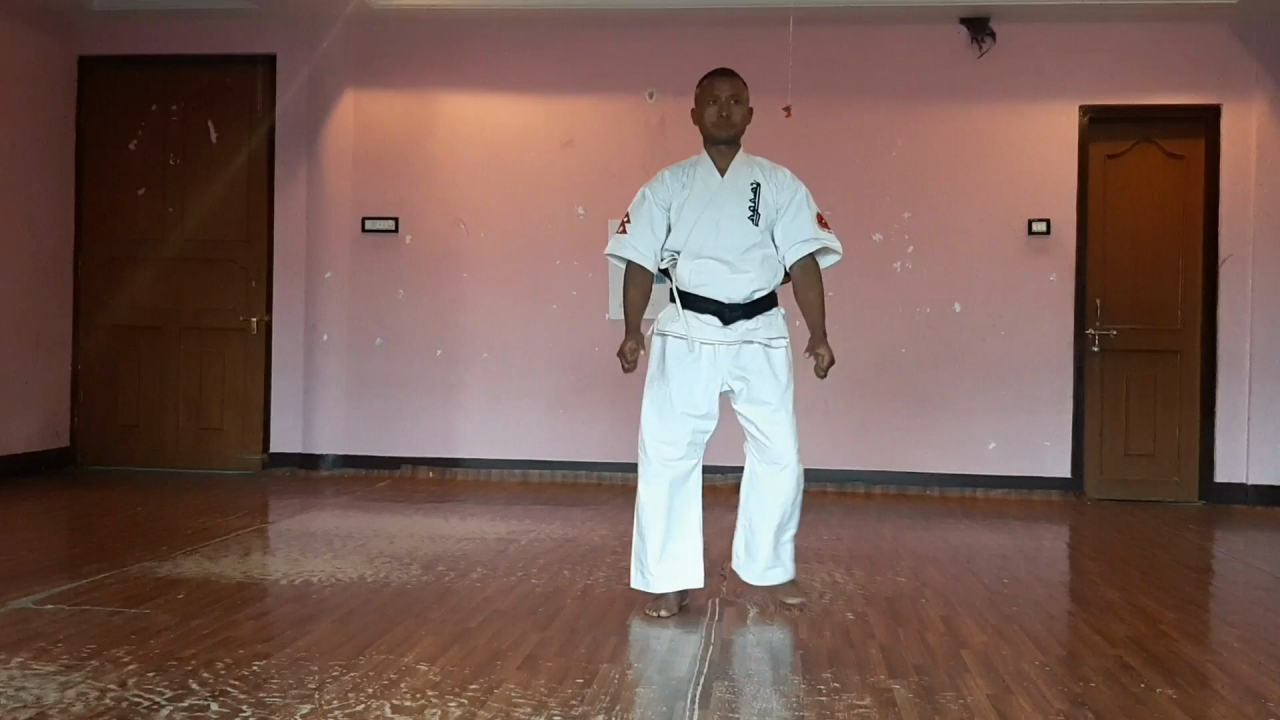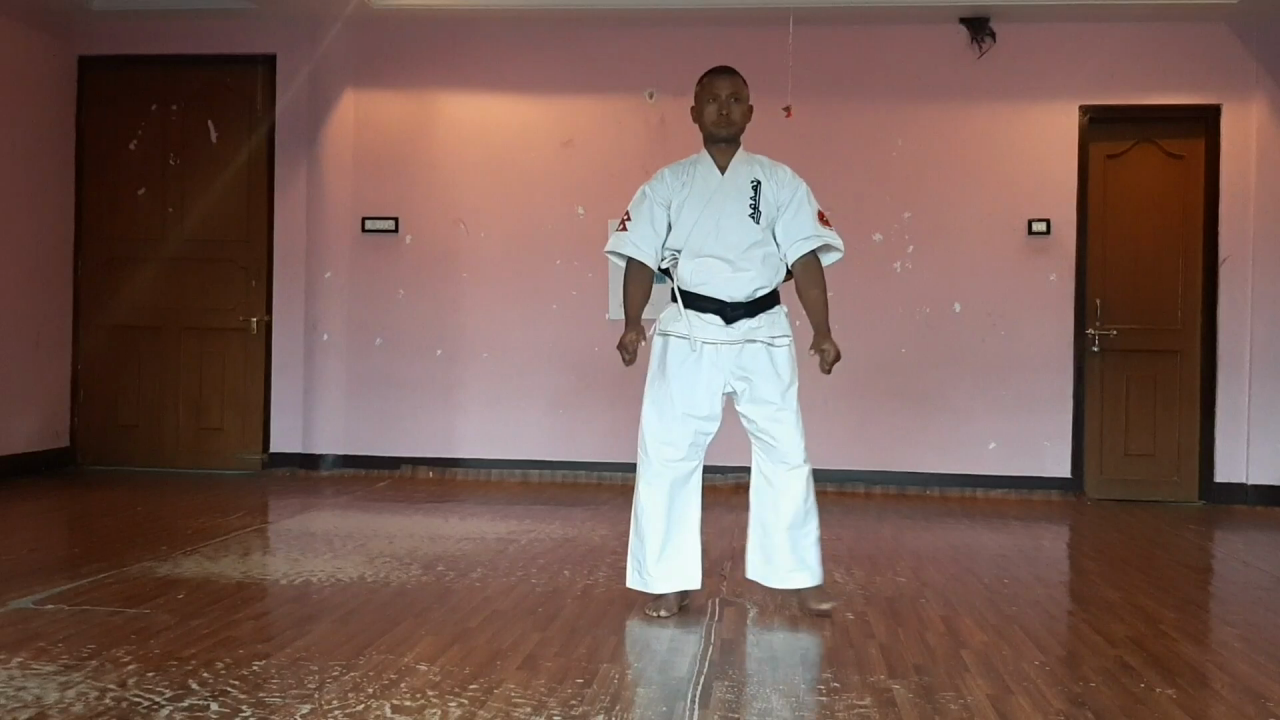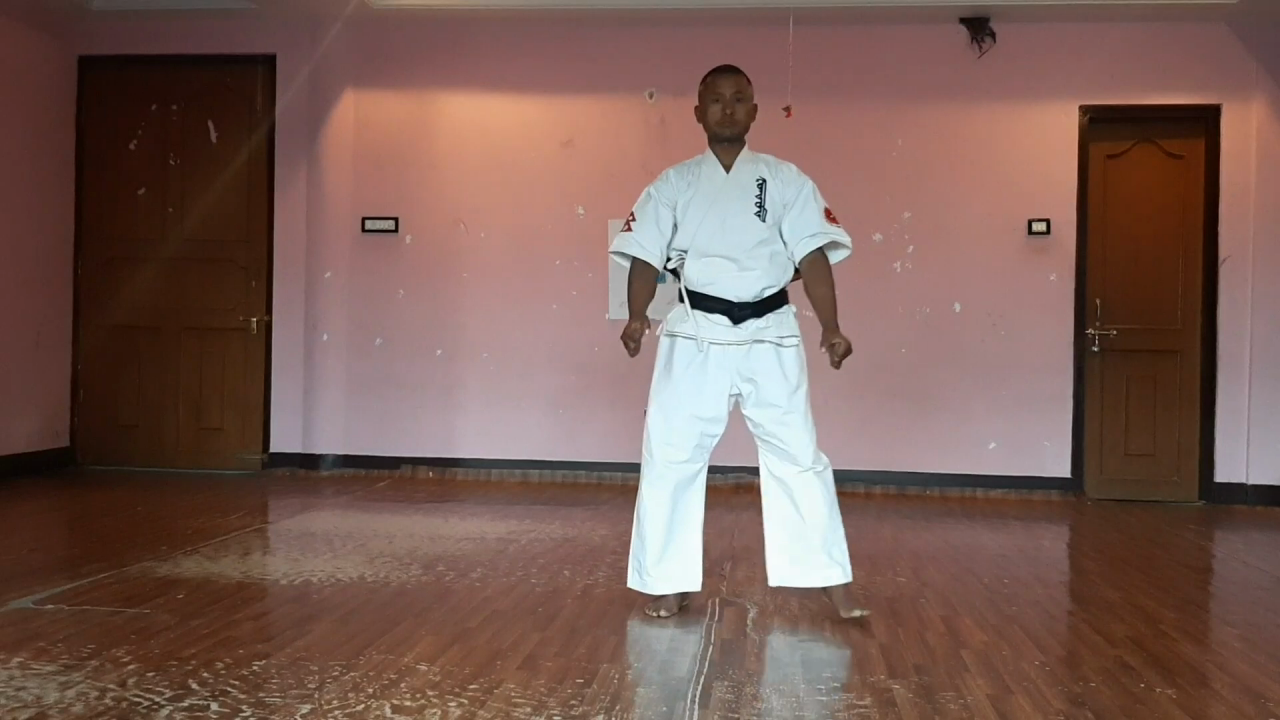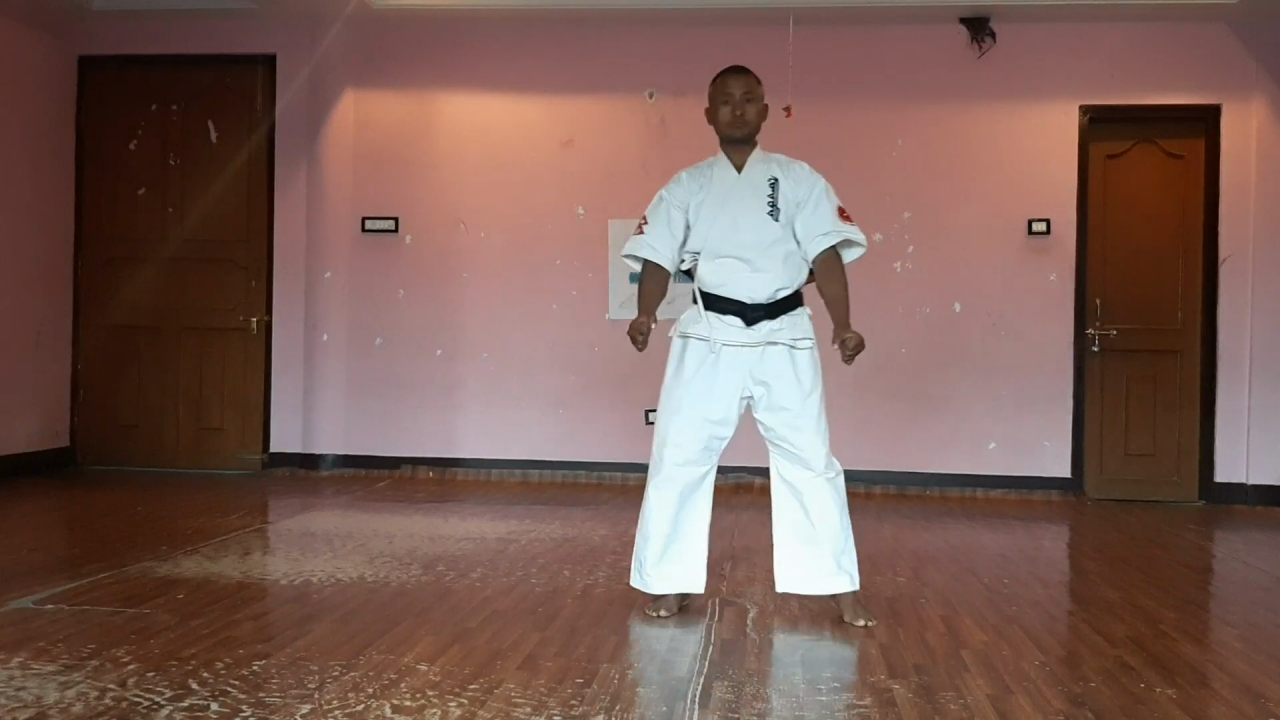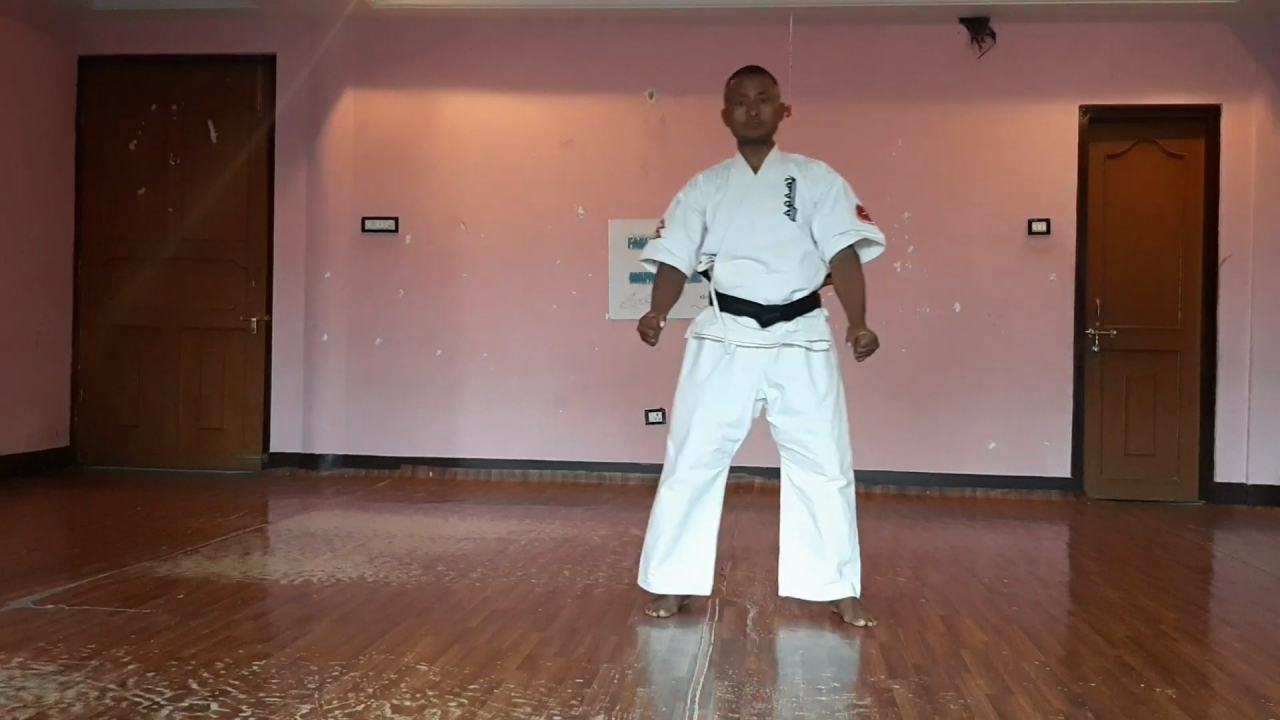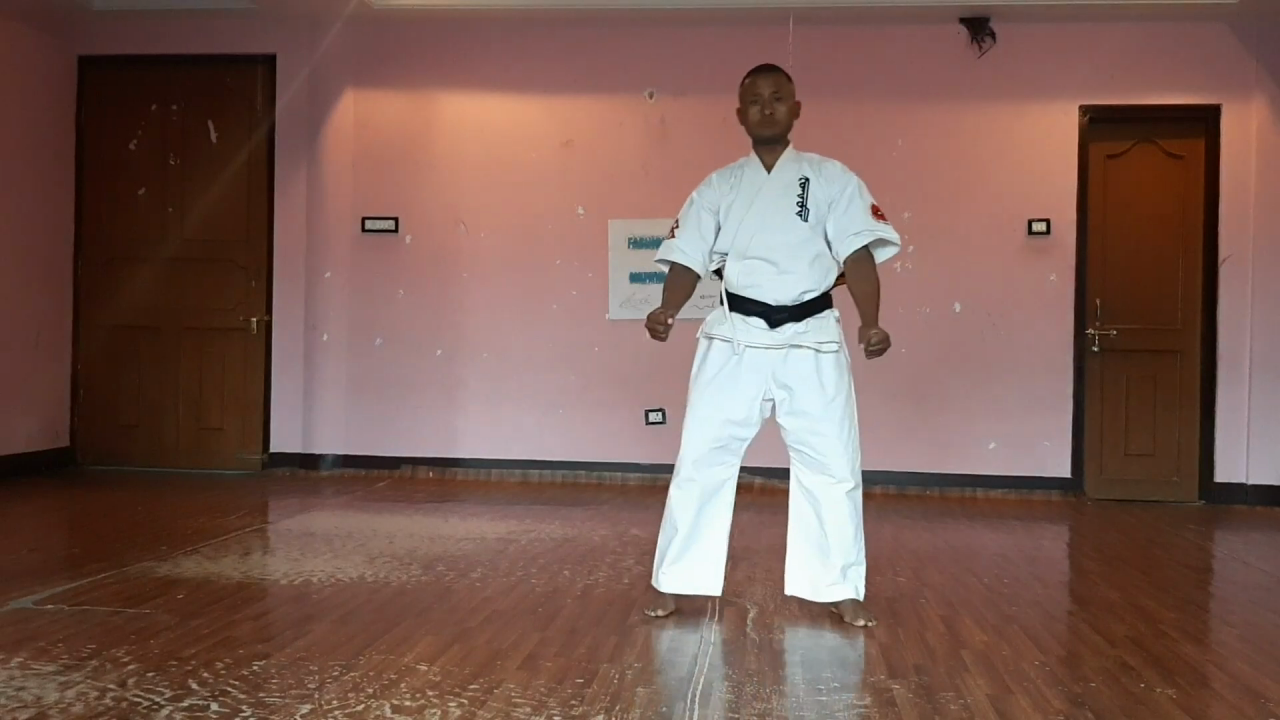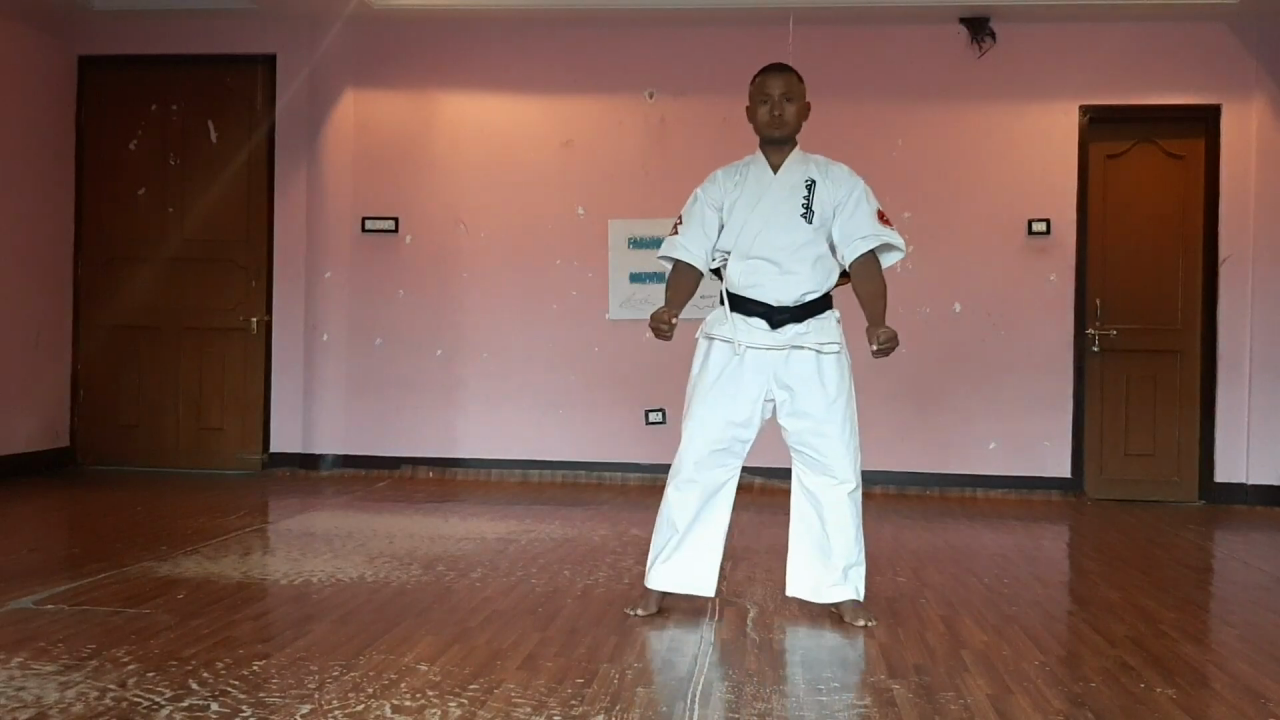
dt=0.1s
person 1, frame 1
left shoulder: (779, 184)
right shoulder: (667, 185)
left elbow: (803, 261)
right elbow: (639, 261)
left wrist: (818, 335)
right wrist: (633, 330)
left hip: (760, 334)
right hip: (687, 333)
left knee: (778, 456)
right knee: (668, 456)
left ankle: (772, 569)
right ankle: (668, 580)
person 1, frame 2
left shoulder: (780, 181)
right shoulder: (668, 183)
left elbow: (805, 258)
right elbow: (640, 258)
left wrist: (822, 332)
right wrist: (633, 324)
left hip: (763, 334)
right hip: (689, 334)
left knee: (786, 455)
right knee: (668, 457)
left ankle: (799, 576)
right ankle: (667, 580)
person 1, frame 3
left shoulder: (786, 179)
right shoulder: (673, 183)
left elbow: (812, 255)
right elbow: (645, 256)
left wrist: (830, 327)
right wrist: (637, 318)
left hip: (771, 334)
right hip: (695, 335)
left knee: (798, 456)
right knee: (671, 457)
left ankle: (833, 582)
right ankle: (668, 581)
person 1, frame 4
left shoulder: (799, 178)
right shoulder: (686, 186)
left elbow: (825, 254)
right elbow: (657, 258)
left wrist: (842, 325)
right wrist: (645, 315)
left hip: (784, 336)
right hip: (708, 336)
left knee: (810, 460)
right knee: (680, 458)
left ankle: (841, 587)
right ankle: (670, 581)
person 1, frame 5
left shoulder: (817, 178)
right shoulder: (704, 188)
left elbow: (843, 254)
right elbow: (674, 260)
left wrist: (857, 323)
right wrist: (657, 314)
left hip: (801, 337)
right hip: (724, 337)
left knee: (823, 465)
right knee: (692, 458)
left ankle: (839, 589)
right ankle: (670, 584)
person 1, frame 6
left shoulder: (832, 178)
right shoulder: (717, 187)
left elbow: (857, 254)
right elbow: (687, 260)
left wrist: (870, 323)
right wrist: (667, 311)
left hip: (811, 338)
right hip: (733, 338)
left knee: (831, 466)
right knee: (703, 458)
left ankle: (842, 590)
right ankle: (677, 582)
person 1, frame 7
left shoulder: (837, 181)
right shoulder: (722, 184)
left elbow: (863, 256)
right elbow: (690, 258)
left wrist: (877, 323)
right wrist: (671, 310)
left hip: (812, 339)
right hip: (734, 337)
left knee: (833, 466)
right knee: (702, 459)
left ankle: (841, 590)
right ankle: (662, 582)
